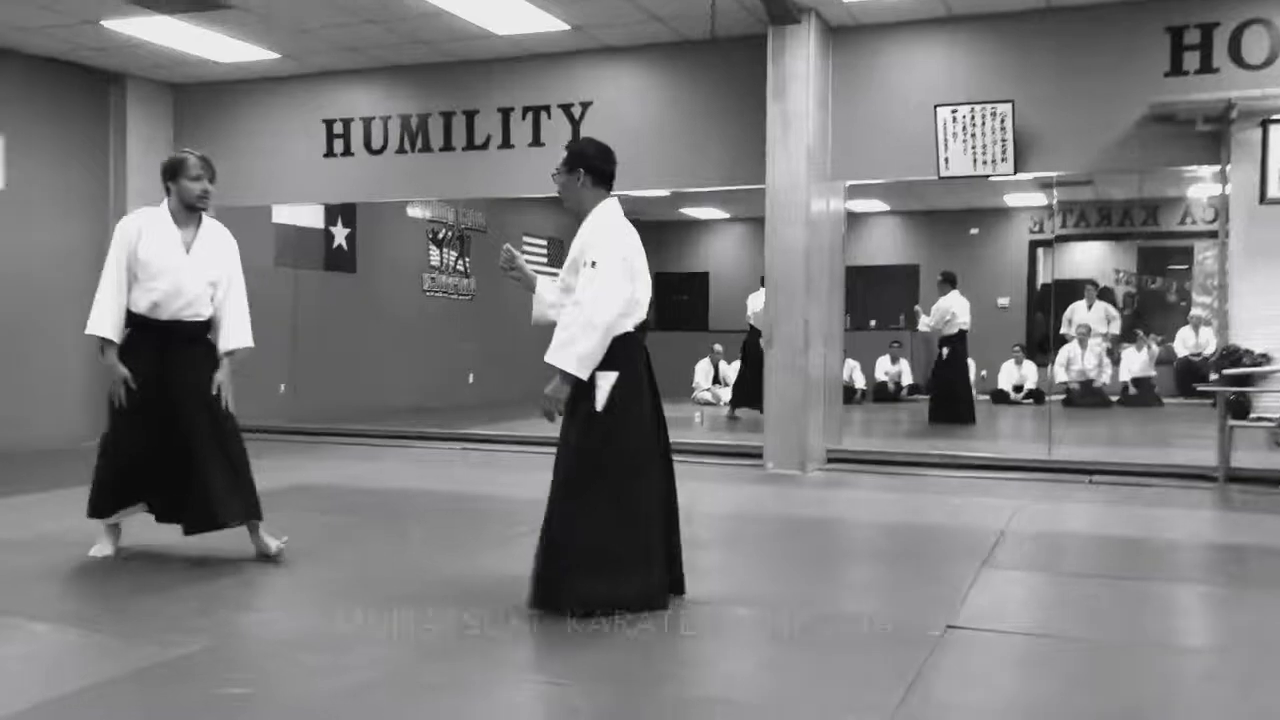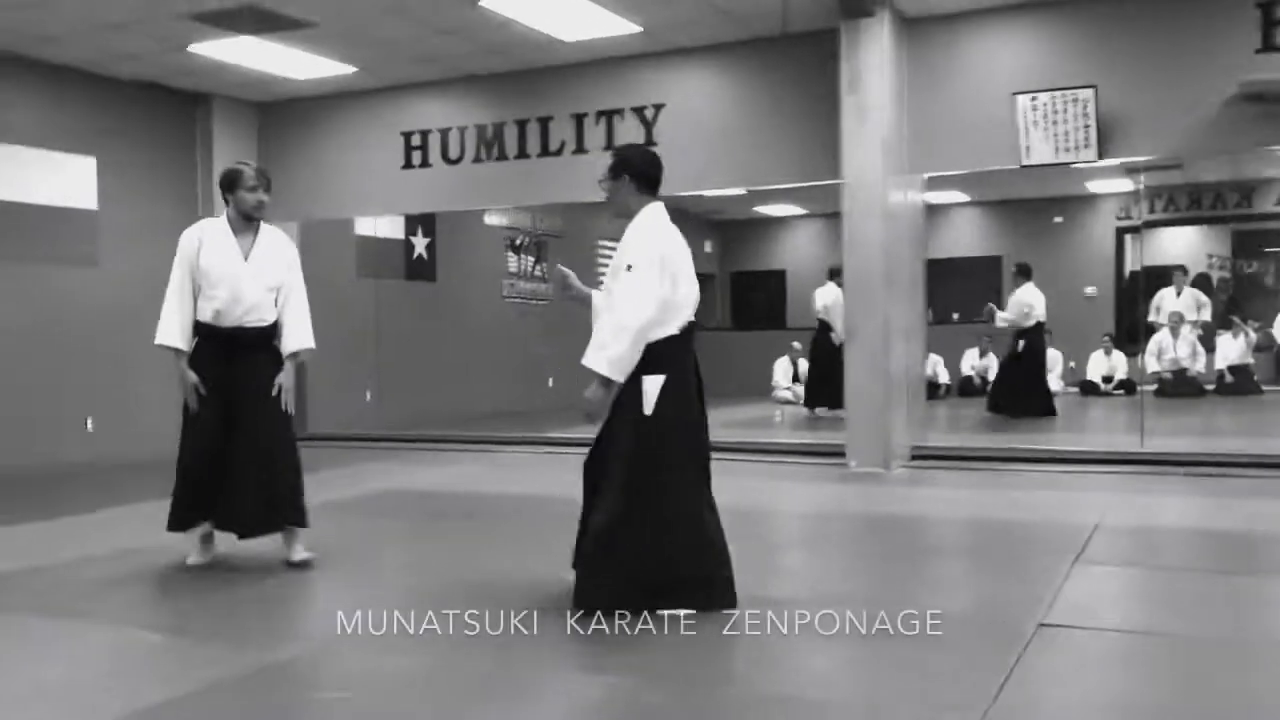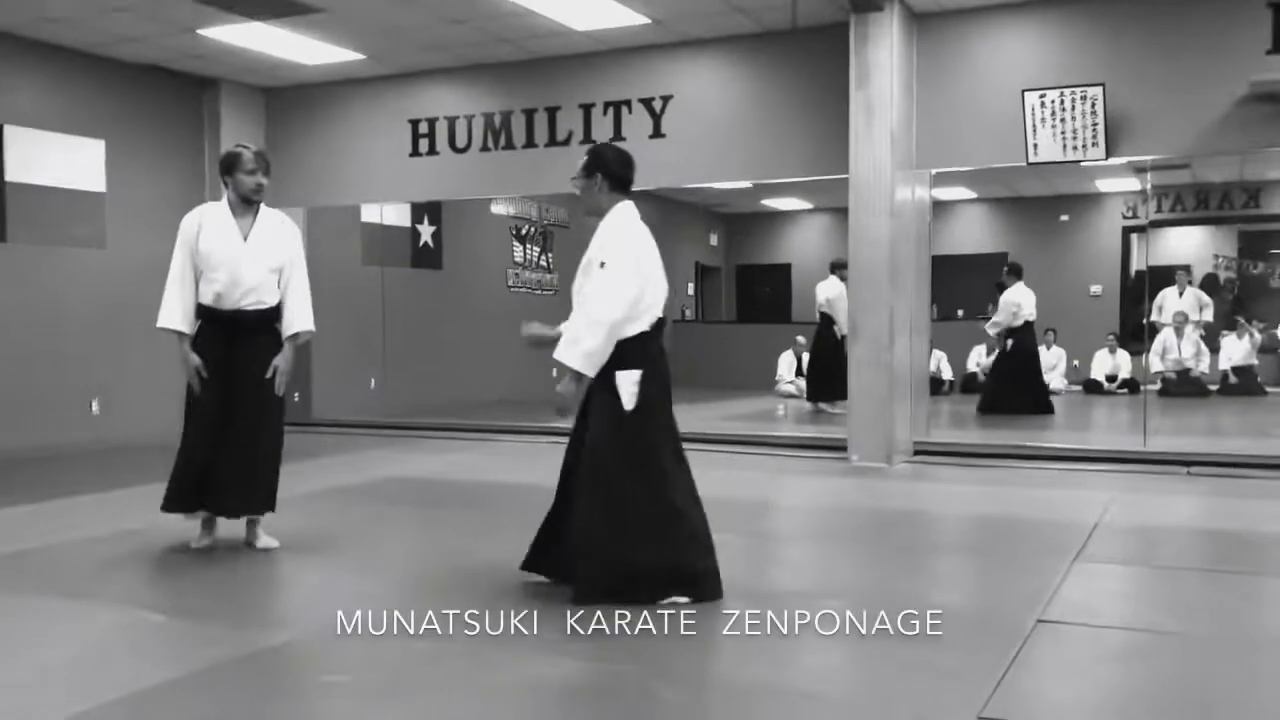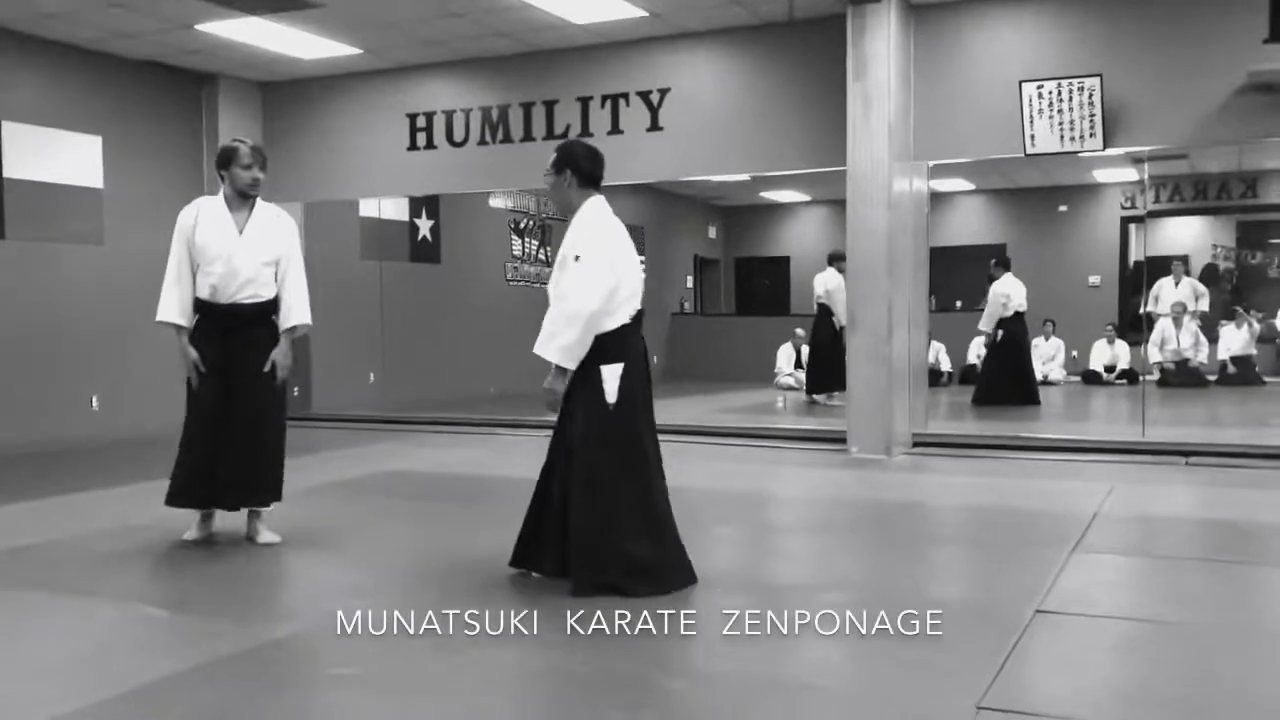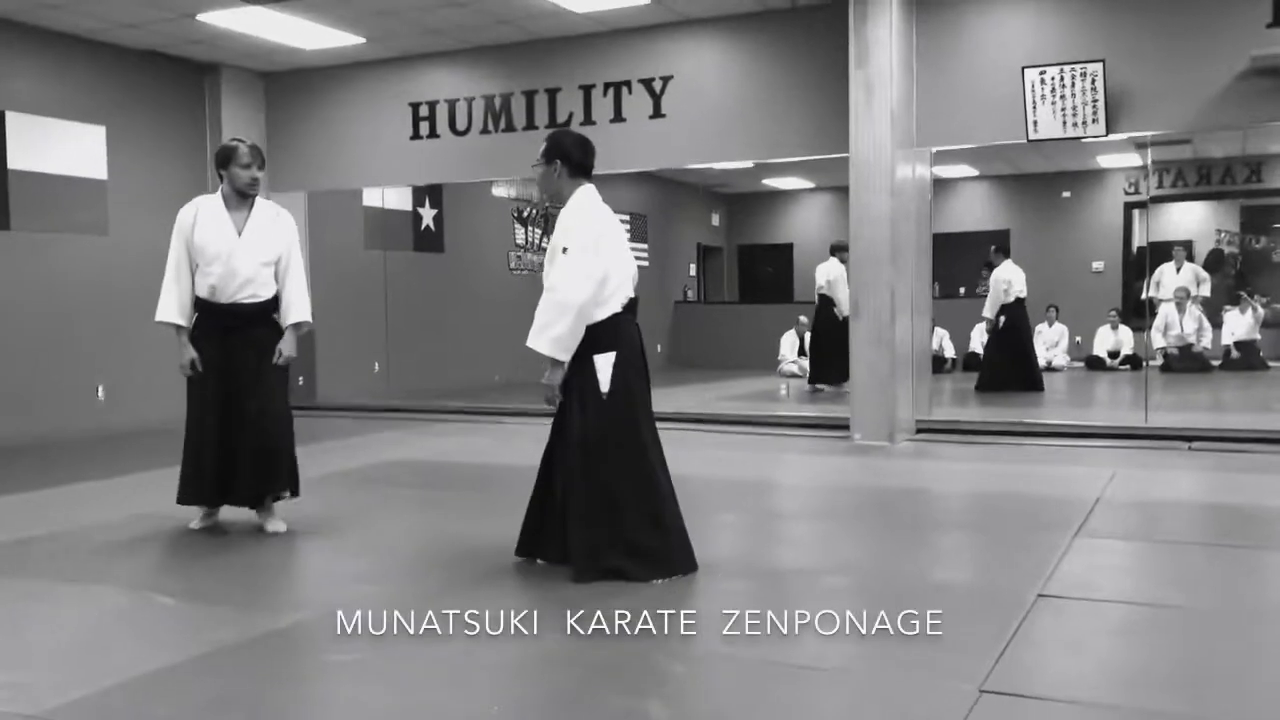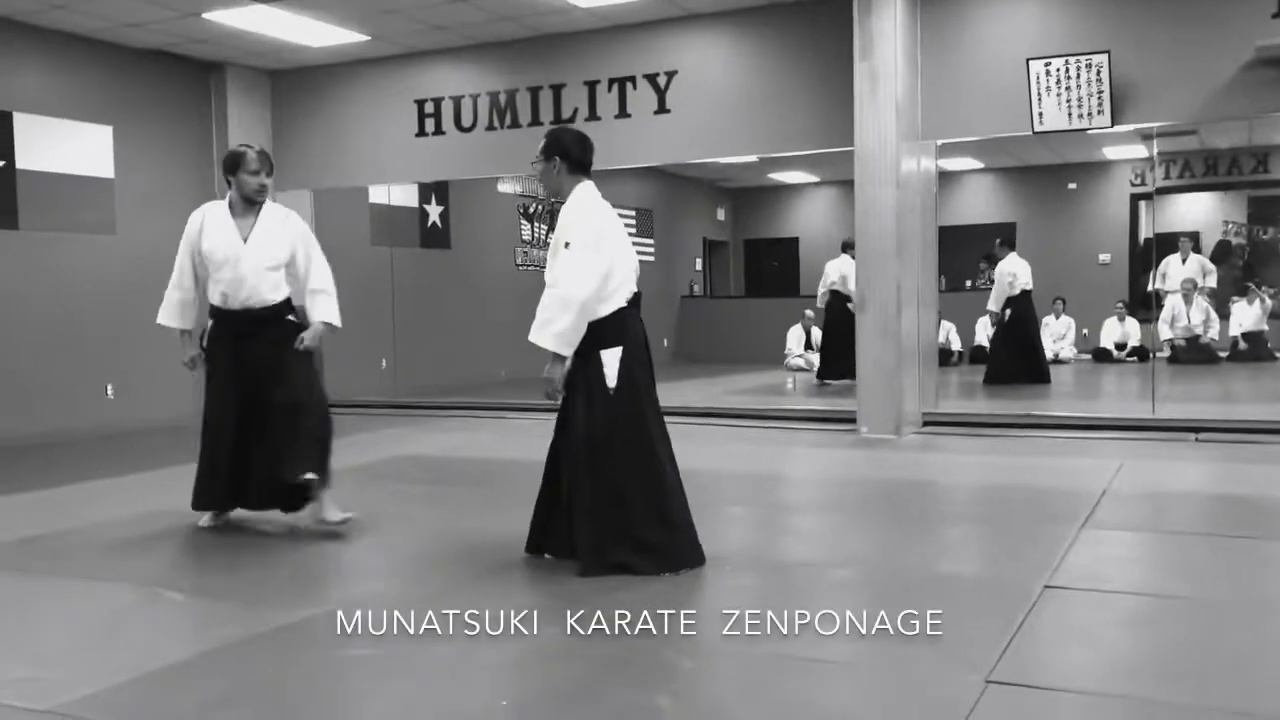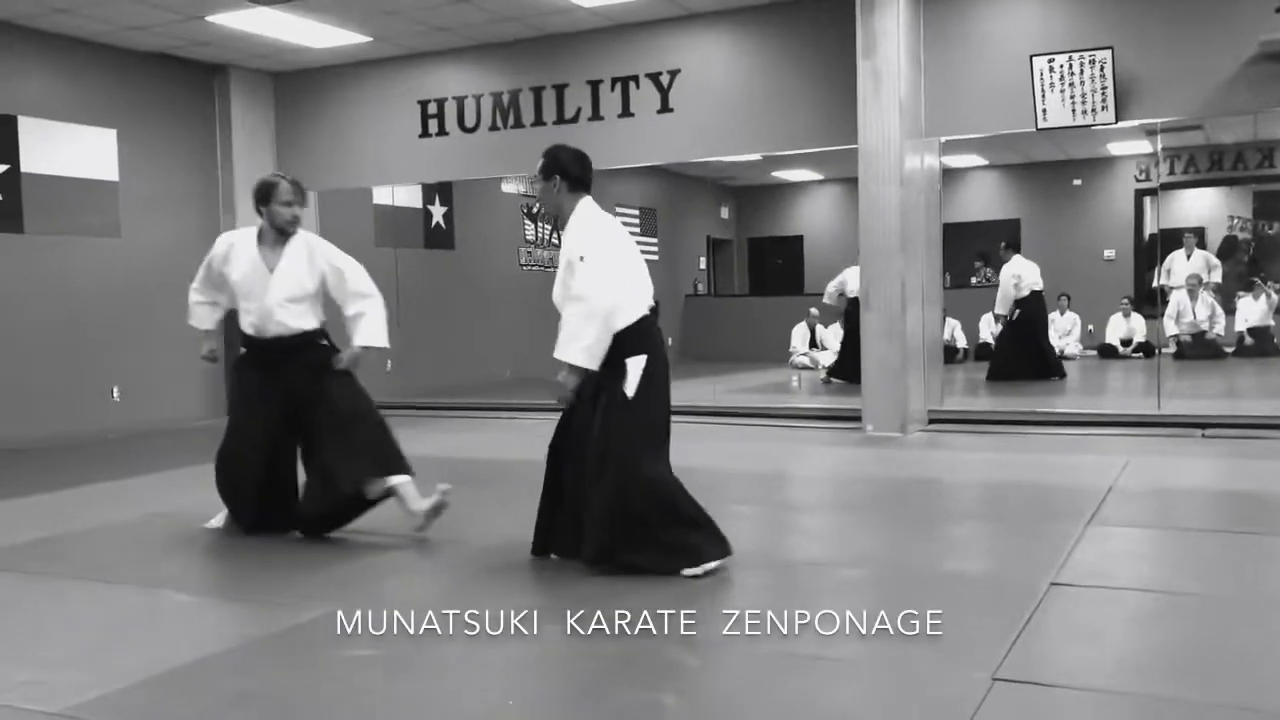
dt=0.2s
person 1, frame 1
left shoulder: (604, 231)
right shoulder: (604, 229)
left elbow: (596, 312)
right elbow: (579, 300)
left wrist: (563, 376)
right wrist: (528, 279)
left hip: (608, 370)
right hip: (615, 369)
left knee: (593, 481)
right knee: (620, 480)
left ankle: (600, 589)
right ankle: (634, 584)
person 1, frame 2
left shoulder: (647, 235)
right shoulder: (656, 232)
left elbow: (635, 315)
left wrist: (603, 379)
right wrist: (583, 294)
left hip: (657, 373)
right hip: (659, 371)
left knee: (661, 484)
right knee: (614, 472)
left ankle: (692, 590)
person 1, frame 3
left shoulder: (618, 233)
right shoulder: (624, 230)
left elbow: (607, 311)
left wrist: (574, 372)
right wrist: (556, 333)
left hip: (630, 369)
right hip: (624, 368)
left knee: (645, 474)
right knee: (592, 469)
left ankle: (682, 579)
right ankle: (567, 563)
person 1, frame 4
left shoulder: (591, 227)
right shoulder: (596, 224)
left elbow: (581, 306)
left wrist: (559, 368)
right wrist: (564, 363)
left hip: (609, 361)
right hip: (603, 361)
left knee: (620, 468)
right knee: (575, 462)
left ankle: (654, 569)
right ankle: (561, 558)
person 1, frame 5
left shoulder: (578, 217)
right shoulder: (590, 213)
left elbow: (570, 296)
left wrist: (554, 361)
right wrist: (565, 357)
left hip: (603, 350)
right hip: (602, 346)
left knee: (619, 456)
right knee: (577, 451)
left ankle: (658, 555)
right ankle: (565, 545)
person 1, frame 6
left shoulder: (580, 212)
right shoulder: (590, 209)
left elbow: (573, 291)
left wrist: (556, 355)
right wrist: (570, 354)
left hip: (609, 343)
right hip: (605, 341)
left knee: (626, 451)
right knee: (583, 446)
left ankle: (668, 550)
right ankle: (576, 539)
person 1, frame 7
left shoulder: (588, 228)
right shoulder: (587, 227)
left elbow: (596, 303)
left wrist: (573, 366)
right wrist: (580, 364)
left hip: (629, 355)
right hip: (615, 354)
left knee: (631, 459)
right knee: (577, 445)
left ankle: (698, 546)
right ankle: (578, 540)
person 2, frame 1
left shoulder: (221, 238)
right shoulder: (135, 226)
left elbow: (231, 300)
right elbow: (113, 289)
left wrist: (226, 362)
right wrist: (111, 356)
left hip: (193, 346)
right hip: (142, 344)
left knee: (219, 437)
right knee: (126, 440)
left ankle: (255, 531)
right ankle: (110, 529)
person 2, frame 2
left shoulder: (282, 244)
right shoulder: (198, 237)
left elbow: (293, 305)
right elbow: (179, 300)
left wrist: (290, 366)
right wrist: (183, 363)
left hip: (260, 354)
right hip: (212, 352)
left knee: (274, 443)
right knee: (203, 447)
left ankle: (291, 536)
right ankle: (204, 536)
person 2, frame 3
left shoulder: (283, 227)
right shoulder: (198, 221)
left elbow: (294, 287)
right elbow: (182, 284)
left wrist: (288, 349)
right wrist: (186, 347)
left hip: (262, 337)
right hip: (213, 335)
left knee: (261, 430)
right knee: (206, 429)
left ankle: (254, 523)
right ankle: (207, 520)
person 2, frame 4
left shoulder: (280, 221)
right shoulder: (194, 215)
left elbow: (292, 282)
right elbow: (180, 279)
left wrist: (286, 342)
right wrist: (184, 341)
left hip: (260, 329)
right hip: (211, 329)
left knee: (261, 425)
right knee: (206, 423)
left ankle: (255, 517)
right ankle: (205, 515)
person 2, frame 5
left shoulder: (279, 219)
right shoulder: (193, 214)
left elbow: (292, 280)
right elbow: (178, 279)
left wrist: (291, 335)
right wrist: (183, 340)
left hip: (261, 327)
right hip: (210, 329)
left knee: (268, 418)
right knee: (207, 421)
left ankle: (266, 506)
right ankle: (210, 506)
person 2, frame 6
left shoulder: (288, 222)
right shoulder: (203, 220)
left elbow: (316, 278)
right elbow: (184, 282)
left wrist: (319, 325)
right wrist: (187, 340)
left hip: (278, 330)
right hip: (227, 334)
left knee: (306, 406)
right knee: (224, 422)
left ankle: (318, 499)
right ankle: (221, 504)
person 2, frame 7
left shoulder: (317, 252)
right shoulder: (229, 246)
left elbow: (365, 297)
right elbow: (204, 289)
left wrist: (360, 347)
right wrist: (208, 335)
left hip: (310, 357)
right hip: (259, 361)
left knee: (355, 419)
right knee: (245, 445)
left ankle: (414, 507)
right ankle: (238, 512)
